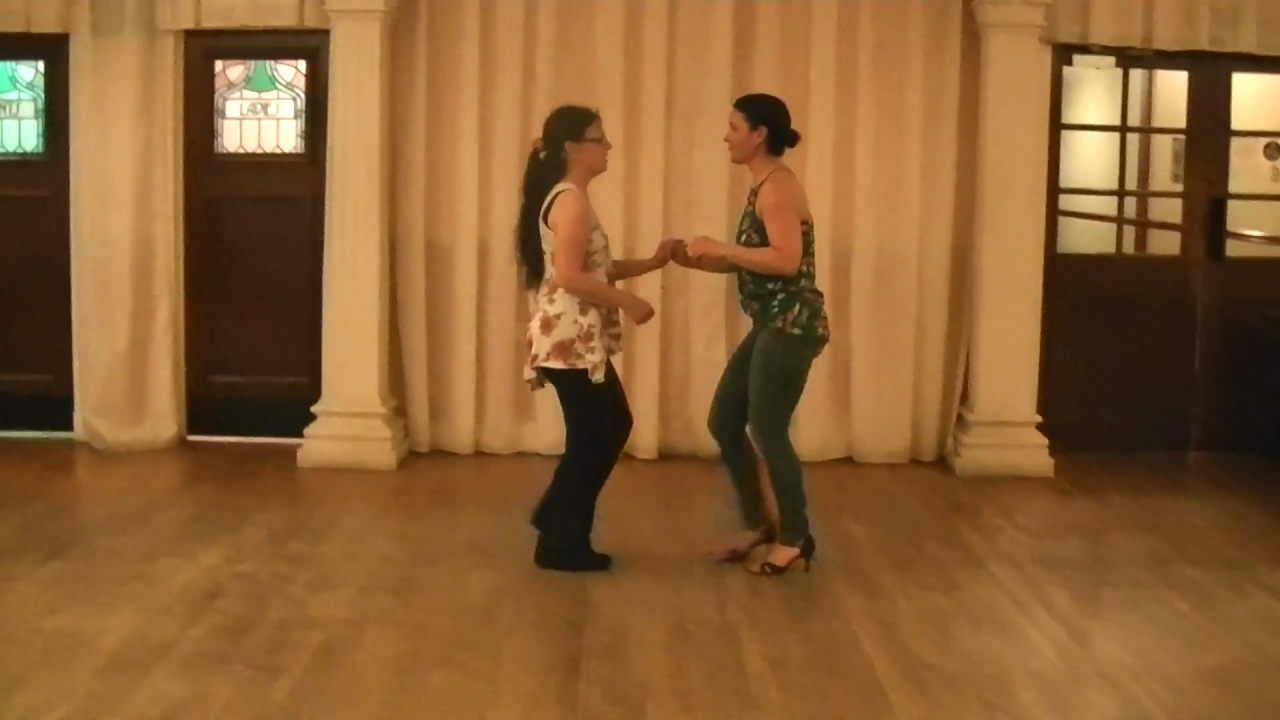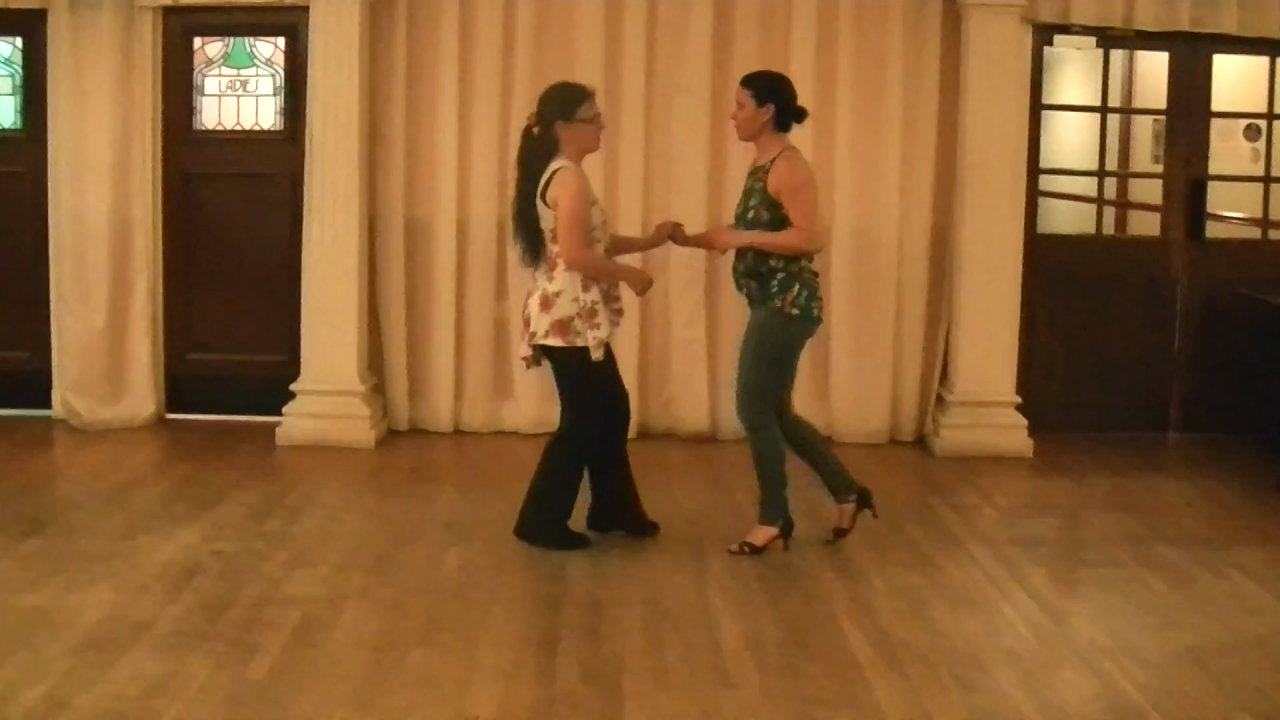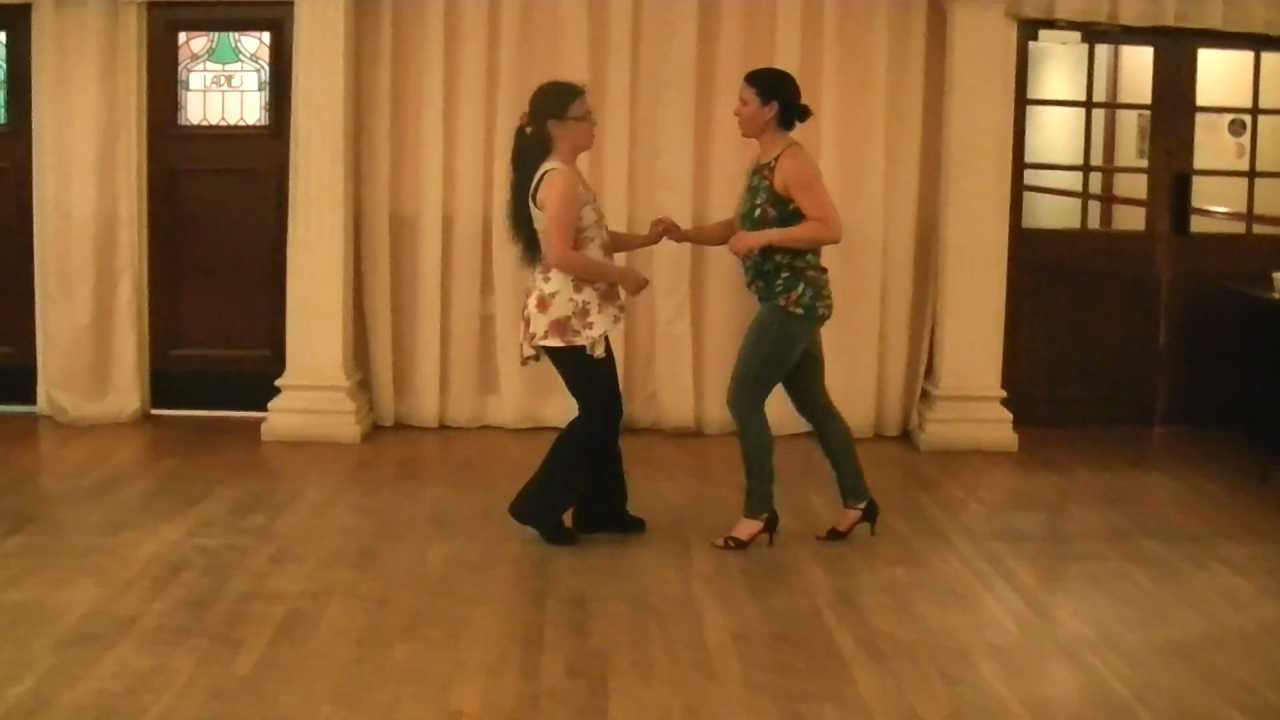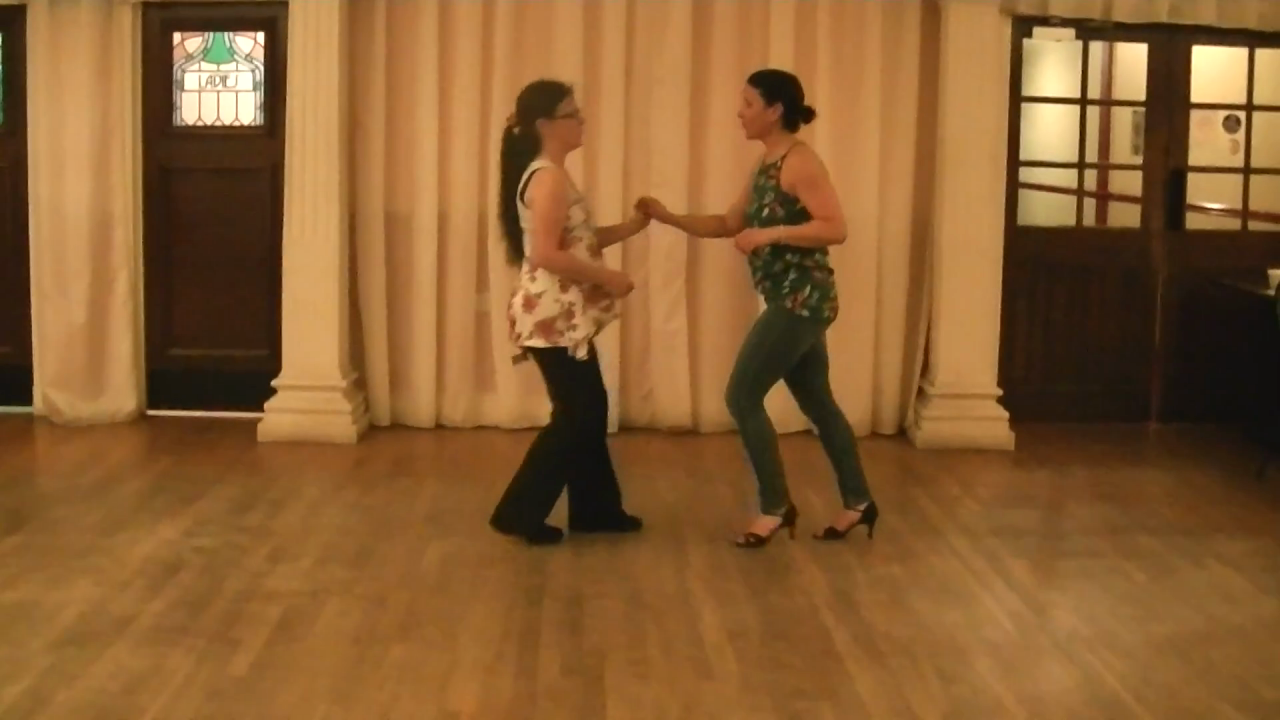
dt=0.2s
person 1, frame 1
left shoulder: (779, 187)
right shoulder: (763, 187)
left elbow: (785, 260)
left wrist: (721, 249)
right wrist: (694, 259)
left hip: (792, 325)
right hip: (771, 325)
left knee: (768, 431)
right knee: (724, 422)
left ankle: (792, 536)
right ankle: (757, 524)
person 1, frame 2
left shoulder: (788, 167)
right shoulder: (762, 165)
left elbow: (810, 239)
right elbow: (747, 234)
left wrist: (744, 238)
right wrist: (690, 239)
left hip: (788, 304)
right hip: (773, 305)
left knee: (754, 409)
right knee: (773, 412)
left ankle: (774, 518)
right ankle: (847, 492)
person 1, frame 3
left shoulder: (795, 164)
right shoulder: (763, 164)
left elbow: (829, 228)
right elbow: (735, 230)
left wrist: (763, 236)
right wrist: (682, 234)
left hip: (795, 301)
right hip: (786, 301)
left knee: (743, 400)
right knee: (813, 404)
left ankle: (758, 513)
right ankle: (858, 501)
person 1, frame 4
left shoulder: (800, 163)
right shoulder: (767, 165)
left elbow: (835, 228)
right elbow: (727, 224)
left wrist: (770, 233)
right wrist: (666, 216)
left hip: (801, 302)
right hip: (791, 302)
left knee: (741, 398)
right knee: (817, 403)
left ankle: (775, 505)
right ankle: (858, 502)
person 2, frame 1
left shoulder: (566, 197)
right shoulder: (569, 200)
left elbow: (594, 267)
right elbow: (570, 277)
left wrist: (650, 263)
right wrist: (627, 302)
left hip: (577, 338)
right hip: (569, 340)
left knee: (613, 426)
right knee: (590, 437)
left ankle: (558, 517)
right ankle: (561, 545)
person 2, frame 2
left shoulder: (562, 175)
right shoulder: (567, 178)
left elbow: (592, 243)
right elbow: (575, 253)
left wrist: (647, 242)
right wrist: (629, 274)
left hip: (578, 316)
right hip: (569, 318)
left knee: (610, 410)
right knee: (584, 417)
left ankle: (615, 508)
right ankle: (541, 520)
person 2, frame 3
left shoulder: (566, 175)
right shoulder: (558, 179)
left elbow: (592, 241)
right elbow: (561, 255)
left wrist: (644, 239)
right wrist: (621, 275)
left hip: (579, 314)
right hip: (567, 316)
left knee: (604, 408)
right knee: (599, 410)
left ankle: (601, 508)
right ankle: (538, 504)
person 2, frame 4
left shoulder: (550, 175)
right shoulder: (548, 178)
left elbow: (578, 242)
right elbow: (546, 254)
left wrist: (631, 226)
right wrist: (607, 278)
left hip: (562, 314)
right hip: (552, 316)
left knee: (587, 409)
right knee: (576, 413)
left ankle: (597, 510)
right ankle: (519, 512)
